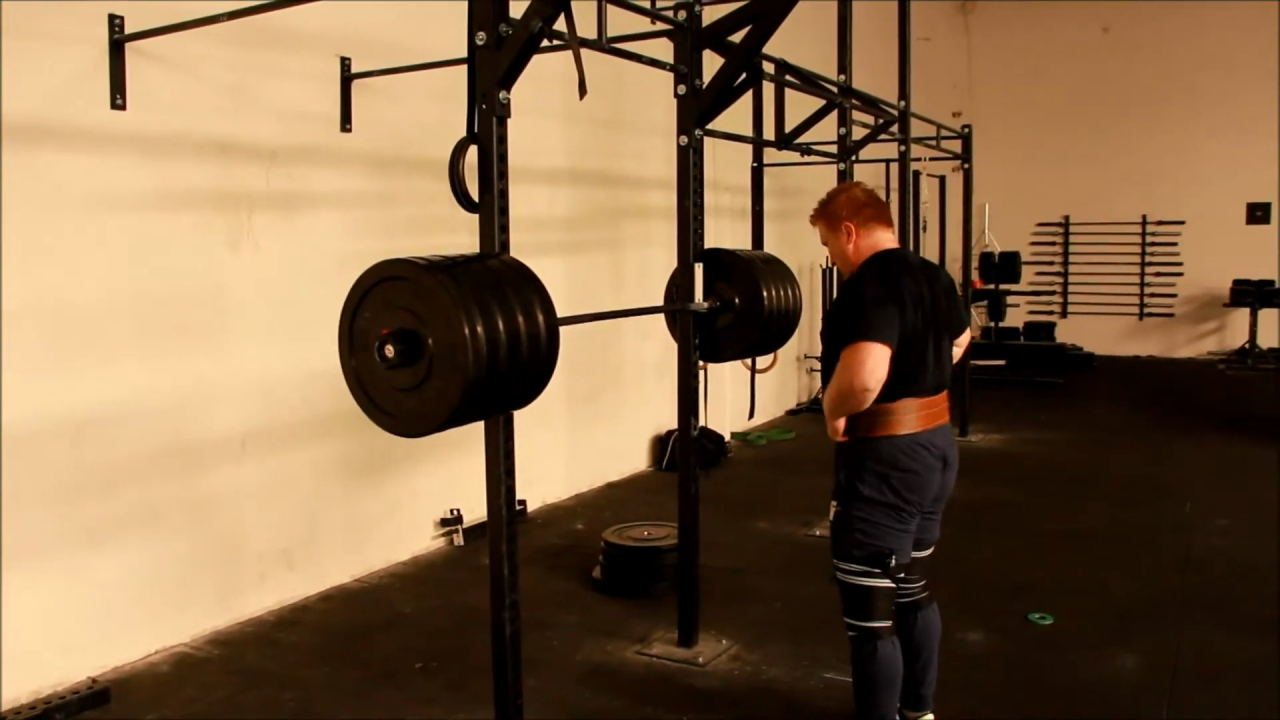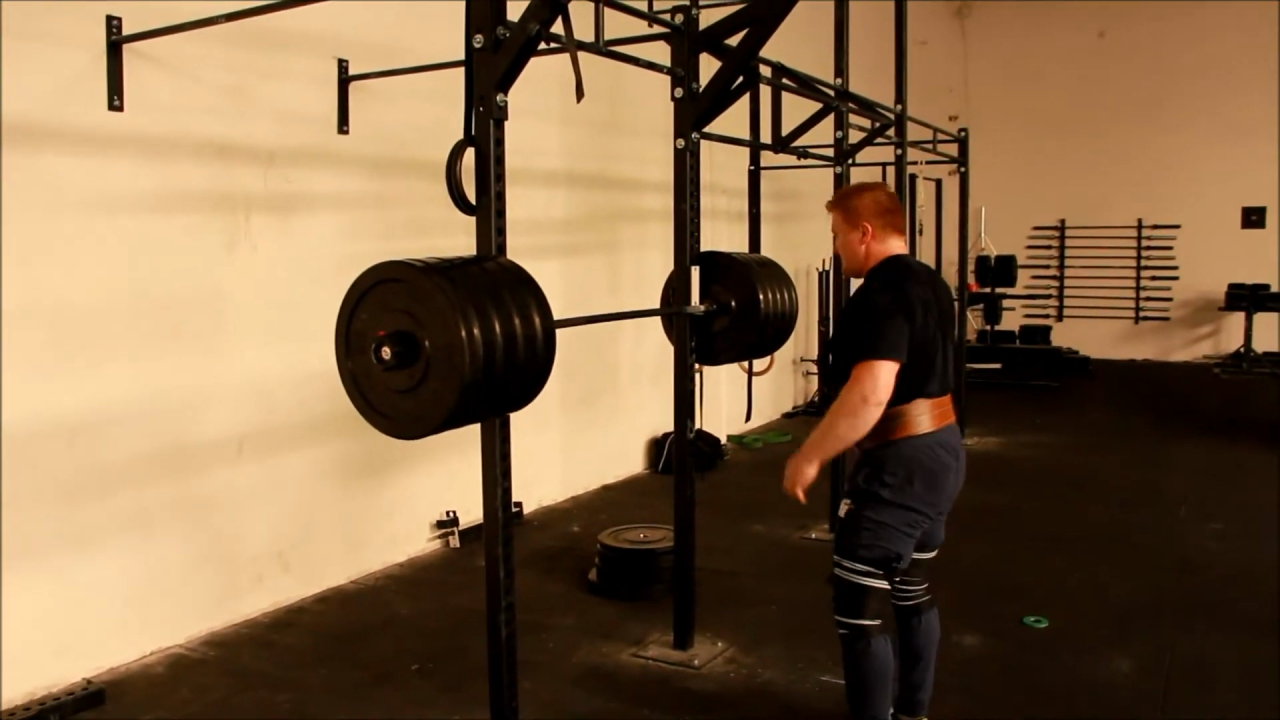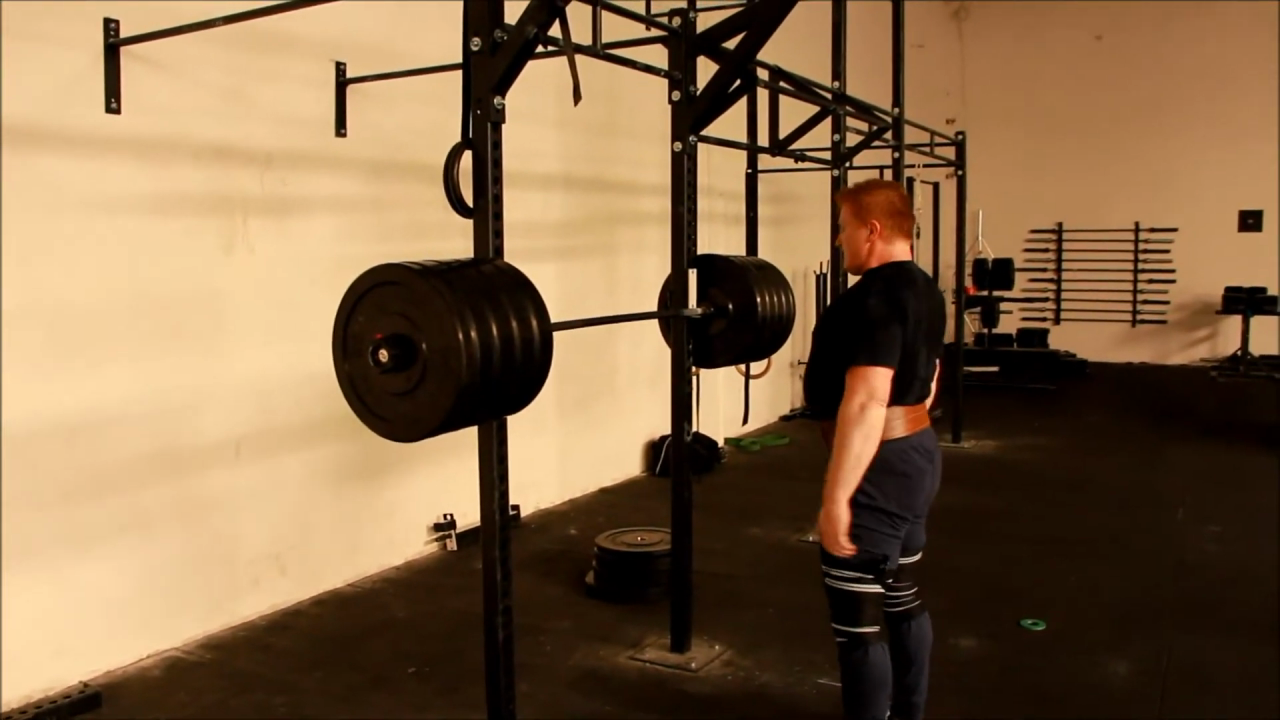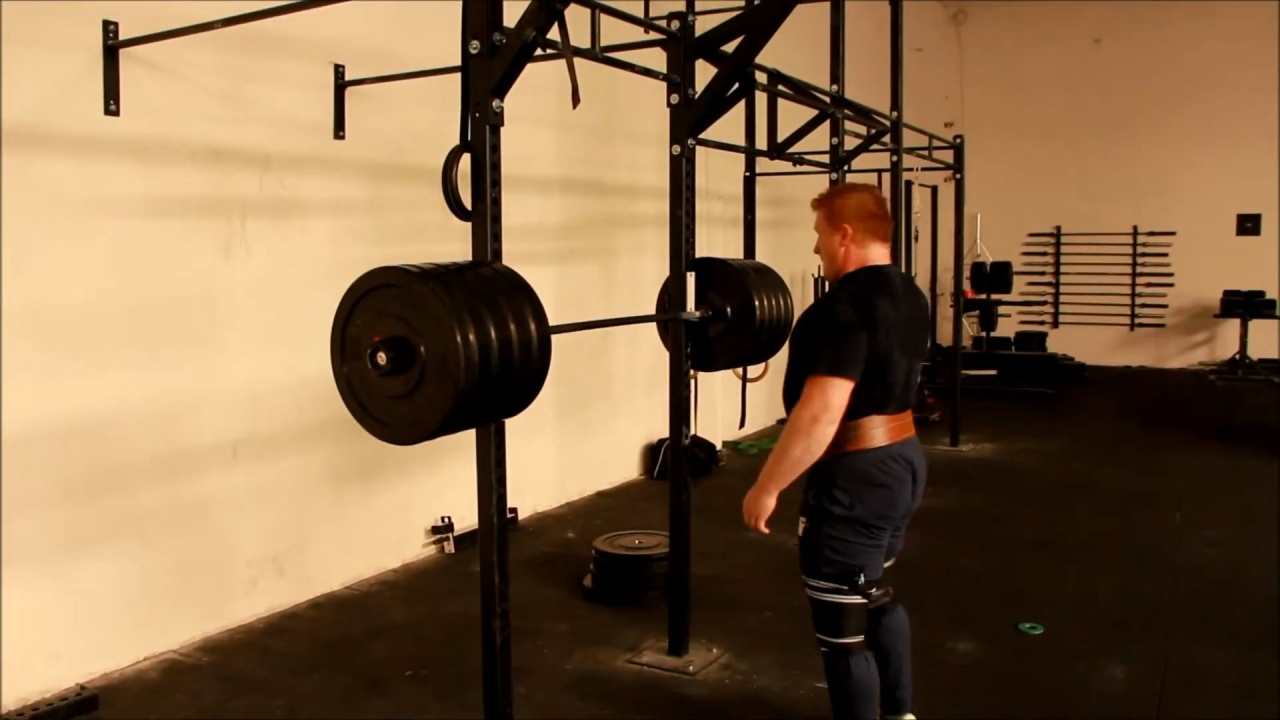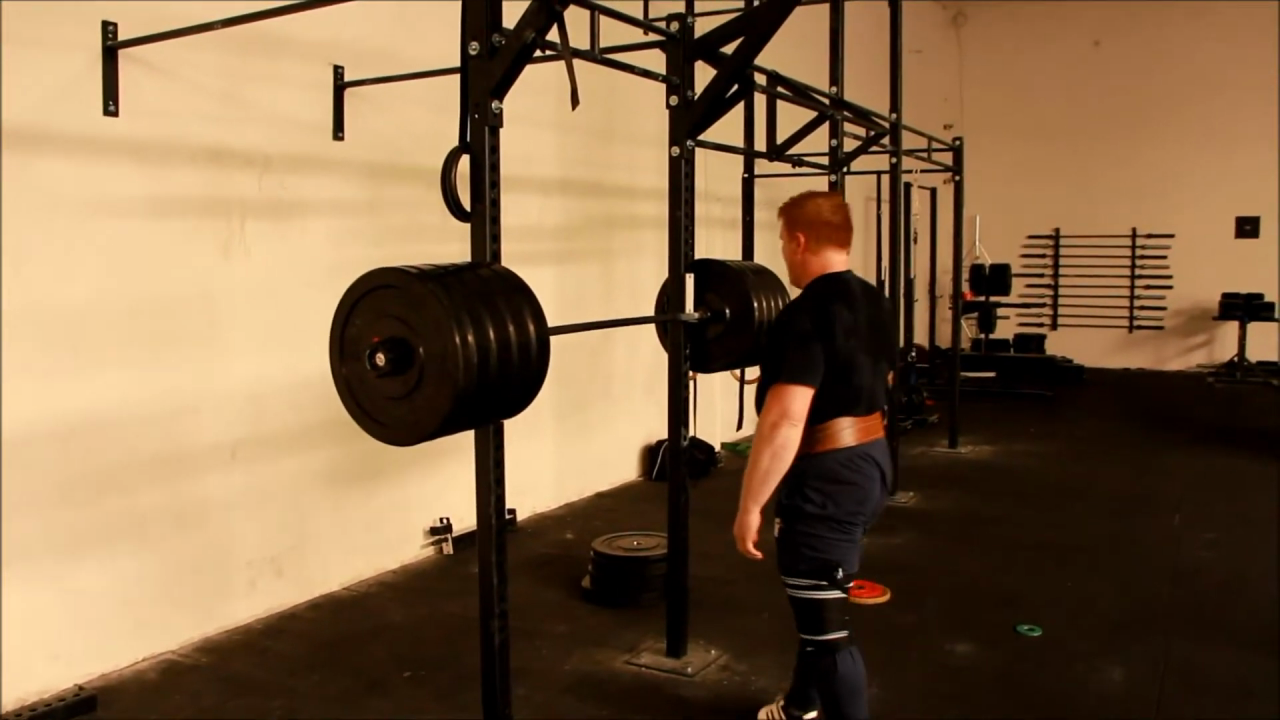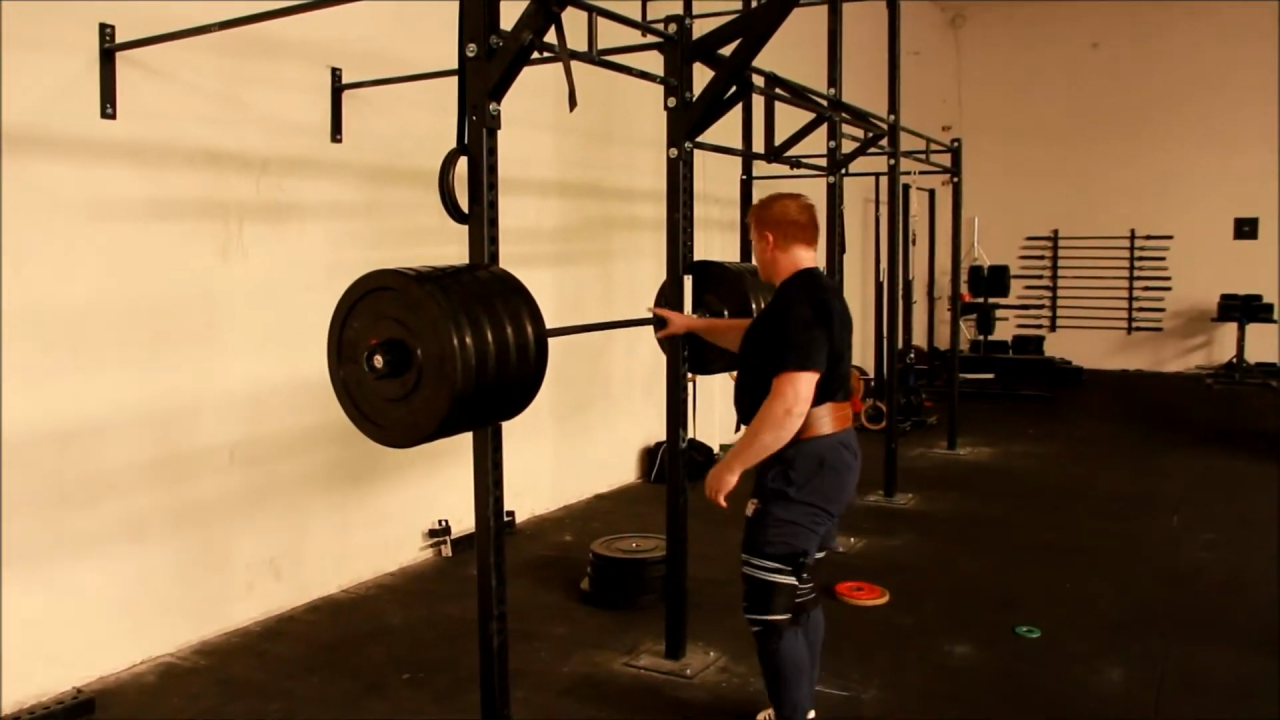
dt=0.4s
person 1, frame 1
left shoulder: (870, 286)
right shoulder: (933, 276)
left elbow: (863, 376)
right elbow: (959, 338)
left wrist: (833, 410)
left hip: (885, 460)
right hip: (935, 448)
left knee: (868, 609)
right knee: (911, 586)
person 1, frame 2
left shoulder: (882, 294)
right shoulder: (929, 283)
left elbow: (870, 393)
left wrist: (809, 457)
left hip: (899, 464)
right hip: (941, 449)
left knee: (859, 609)
right knee: (912, 592)
person 1, frame 3
left shoulder: (873, 297)
right shoulder: (922, 289)
left elbow: (865, 402)
left wrist: (836, 496)
left hip: (876, 468)
right hip: (916, 453)
left knee: (857, 618)
right knee: (902, 595)
person 1, frame 4
left shoulder: (846, 305)
right shoulder: (908, 294)
left elbow: (819, 412)
left wrist: (766, 488)
left hip: (855, 475)
right hip: (902, 459)
left knee: (840, 625)
right knee: (876, 596)
person 1, frame 5
left shoulder: (806, 316)
right shoulder: (873, 302)
left elbow: (783, 421)
left wrist: (750, 505)
left hip: (827, 476)
right hip: (871, 460)
left knee: (825, 623)
right knee: (820, 600)
person 1, frame 6
left shoulder: (800, 302)
right shoulder: (815, 293)
left elbow: (789, 405)
right elbow: (765, 339)
left wrist: (730, 467)
right wrist: (695, 325)
left hip: (804, 463)
right hip: (827, 456)
left knee: (768, 604)
right knee: (799, 590)
